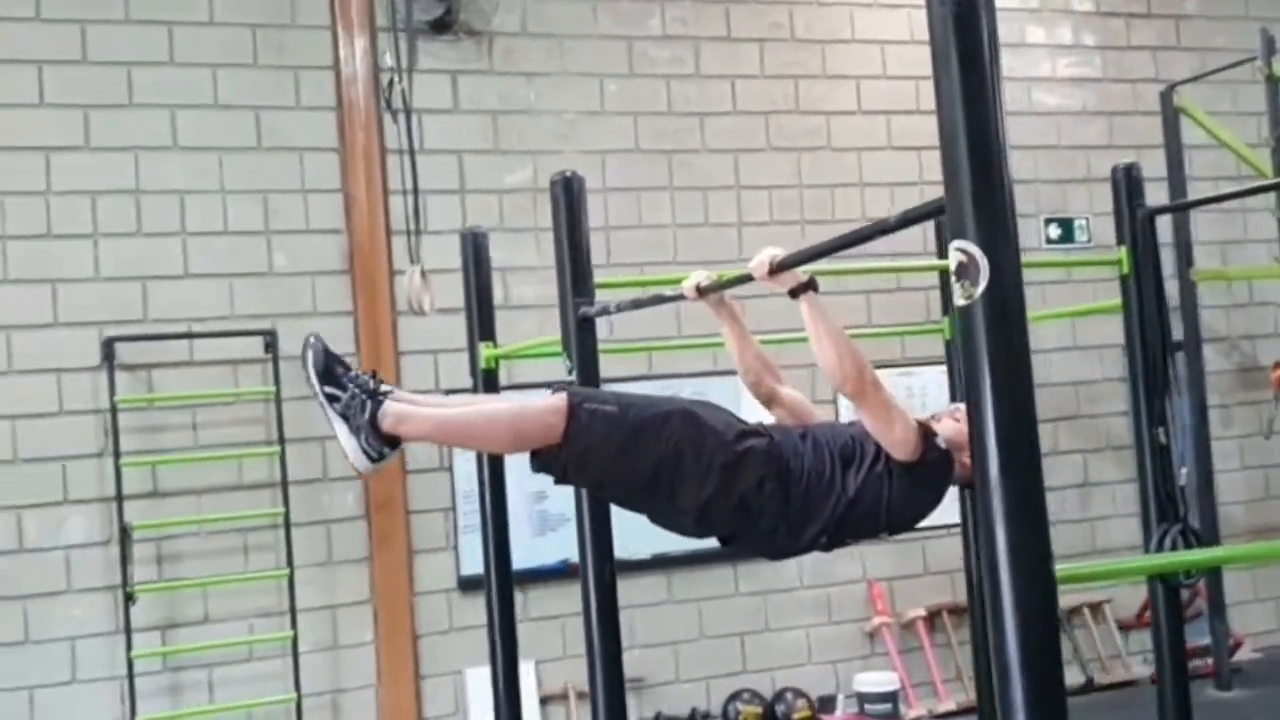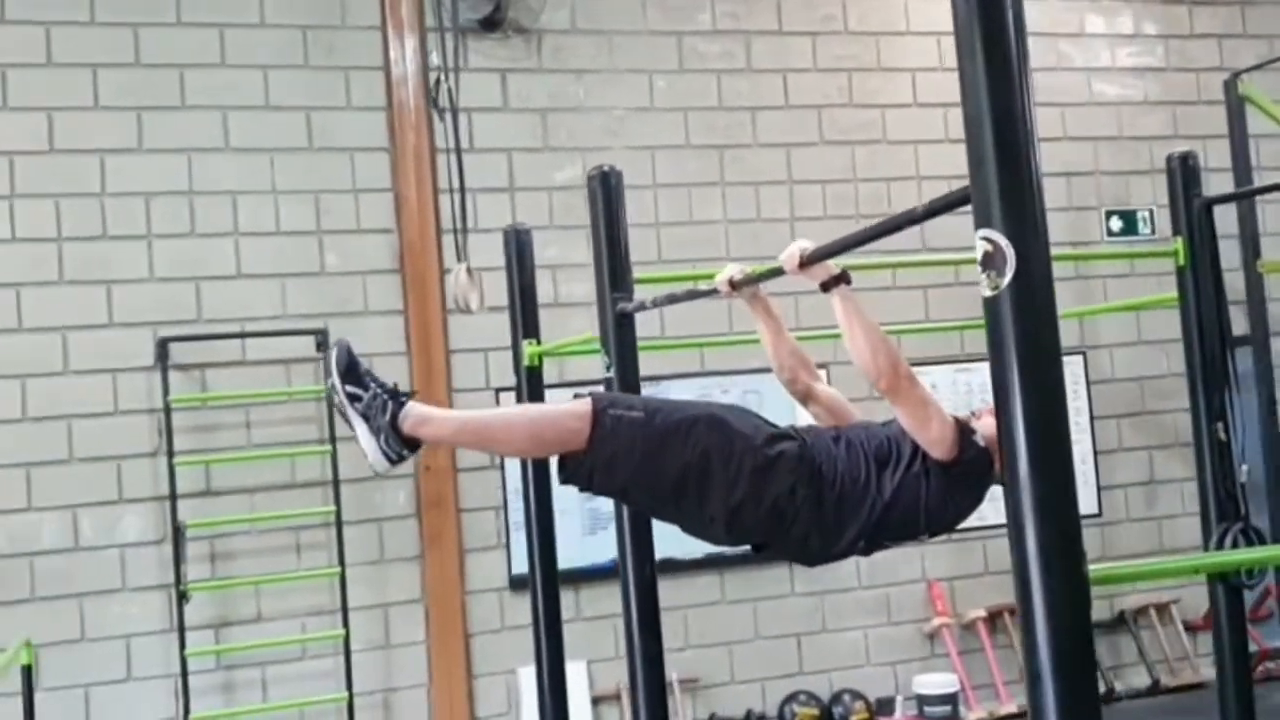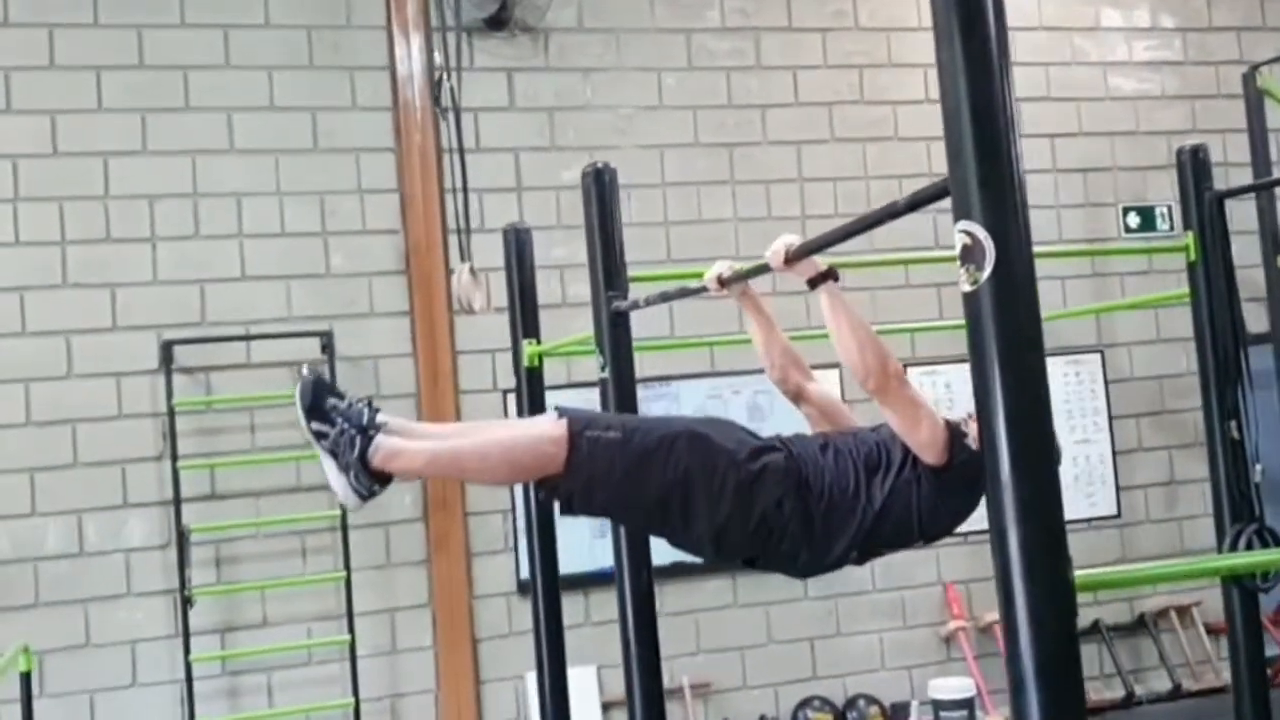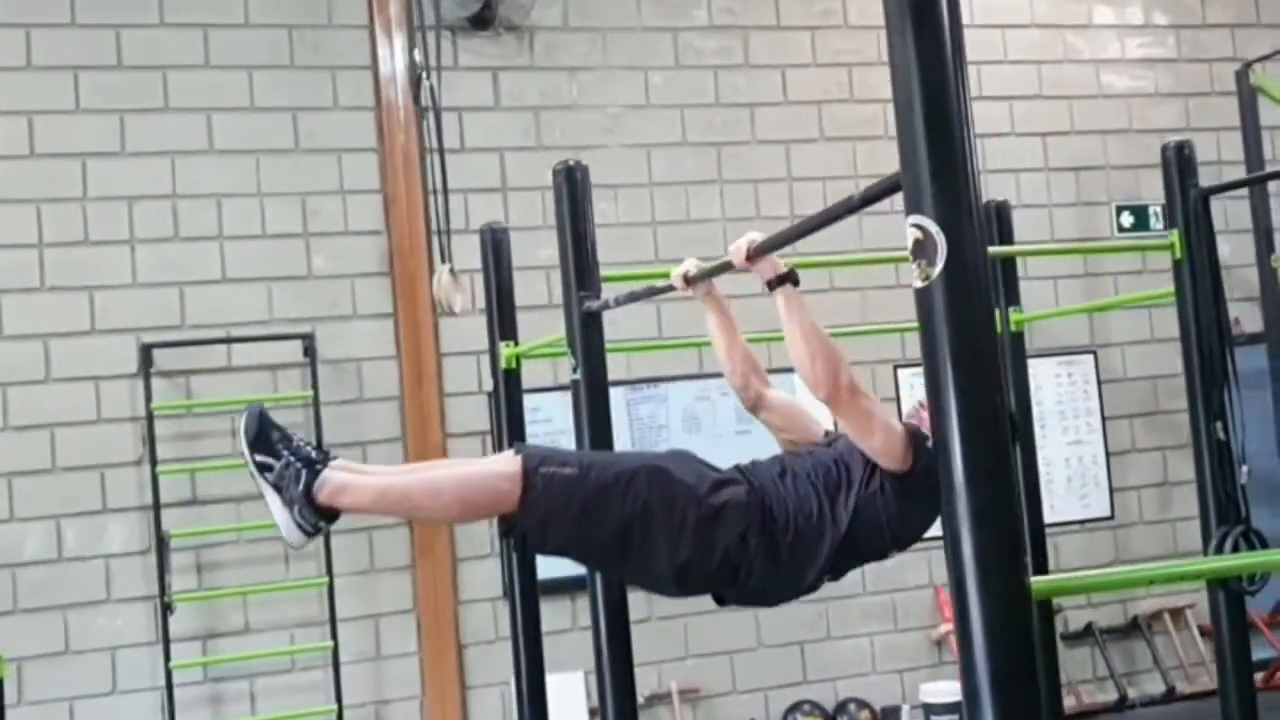
dt=0.3s
person 1, frame 1
left shoulder: (919, 467)
right shoulder: (860, 451)
left elbow: (857, 383)
right elbow: (769, 388)
left wrist: (801, 290)
right wrist: (722, 308)
left hip: (750, 480)
right hip: (737, 477)
left knee: (558, 415)
right knee: (550, 415)
left ankle: (383, 420)
right ankle: (387, 404)
person 1, frame 2
left shoulder: (960, 463)
right shoulder: (904, 450)
left elbow: (891, 380)
right elbow: (805, 384)
left wrist: (833, 282)
right wrist: (756, 302)
left hip: (779, 483)
right hip: (768, 484)
left knee: (583, 420)
right knee: (579, 422)
left ankle: (403, 422)
right ankle: (408, 417)
person 1, frame 3
left shoulder: (954, 467)
right shoulder: (892, 455)
left elbow: (880, 378)
right elbow: (797, 383)
left wrist: (819, 279)
right wrist: (747, 299)
left hip: (764, 493)
right hip: (755, 493)
left knee: (559, 442)
right knee: (553, 436)
left ankle: (376, 455)
right ankle: (382, 436)
person 1, frame 4
left shoulder: (914, 468)
right shoulder: (853, 451)
left elbow: (835, 386)
right elbow: (756, 392)
left wrist: (778, 280)
right wrist: (711, 297)
left hip: (728, 529)
right hip: (721, 523)
left knee: (516, 480)
right knee: (513, 476)
left ankle: (318, 492)
right ankle: (328, 476)
